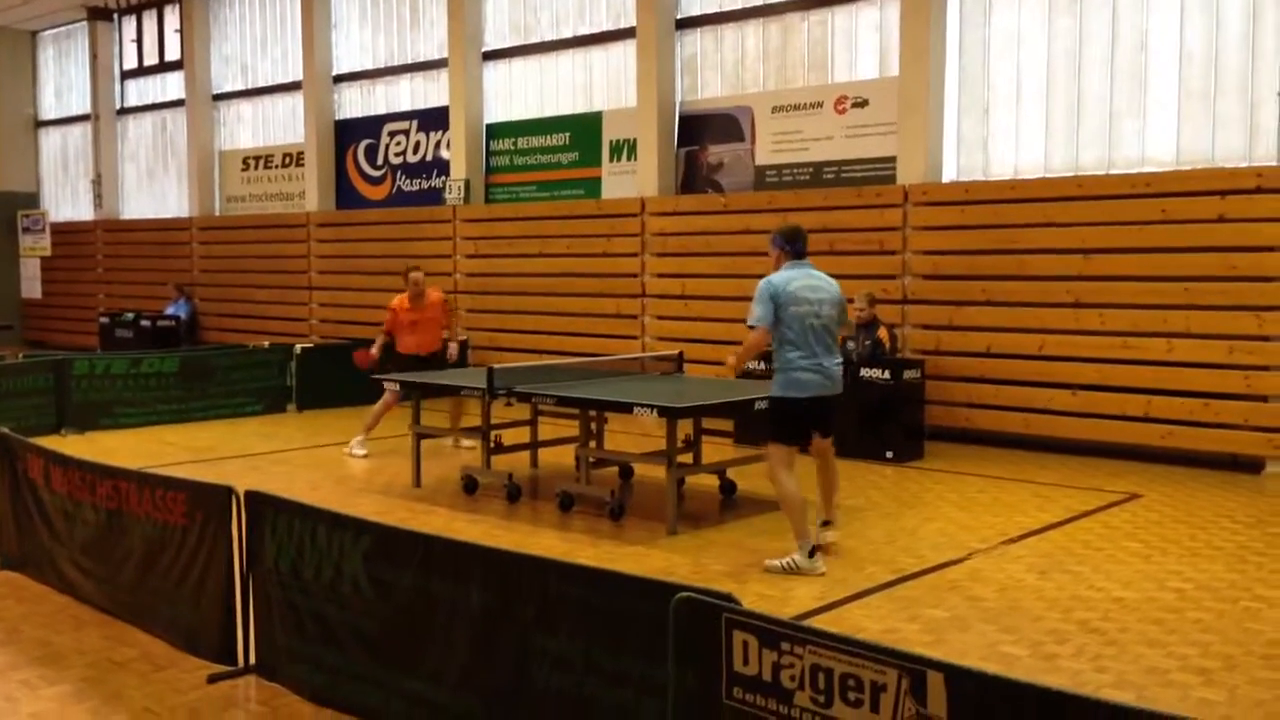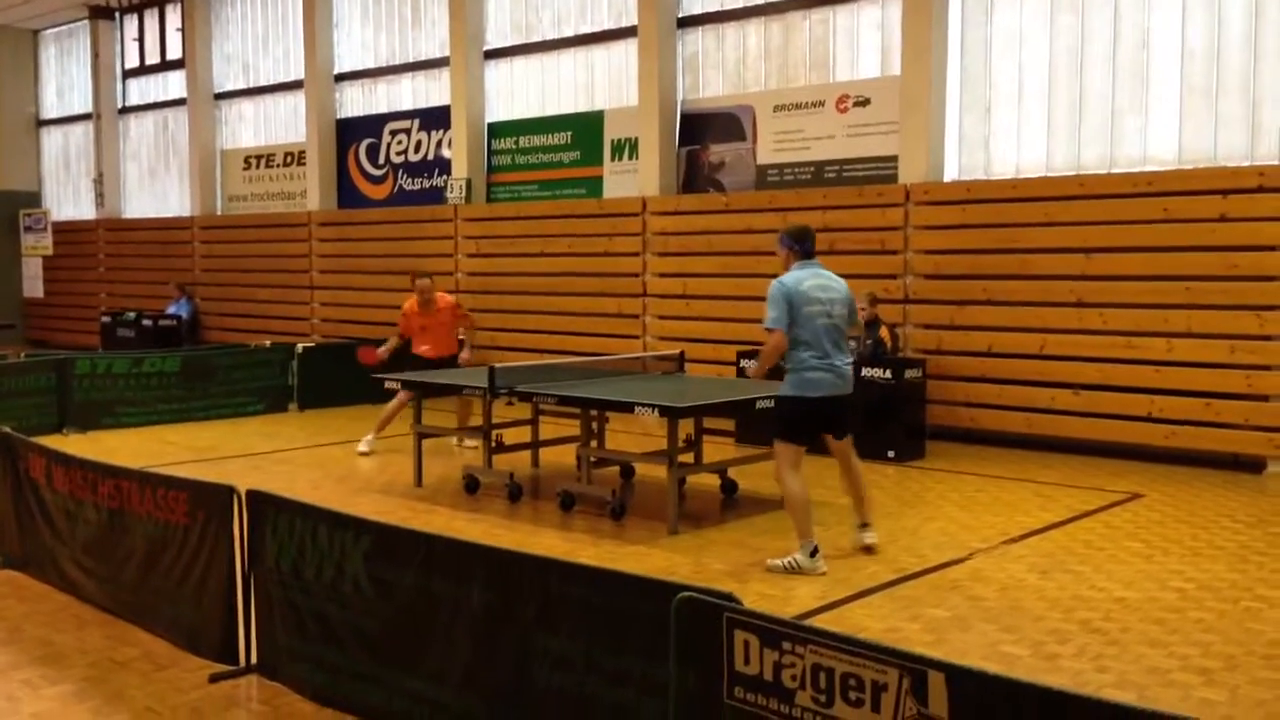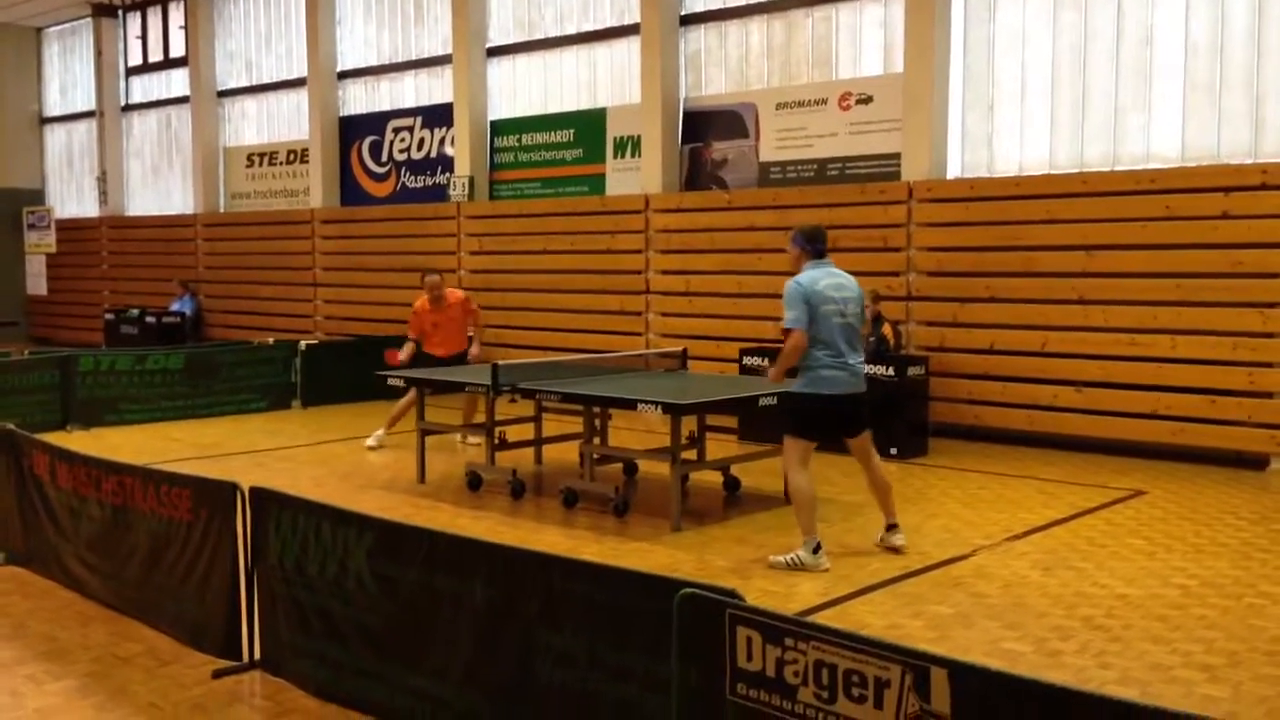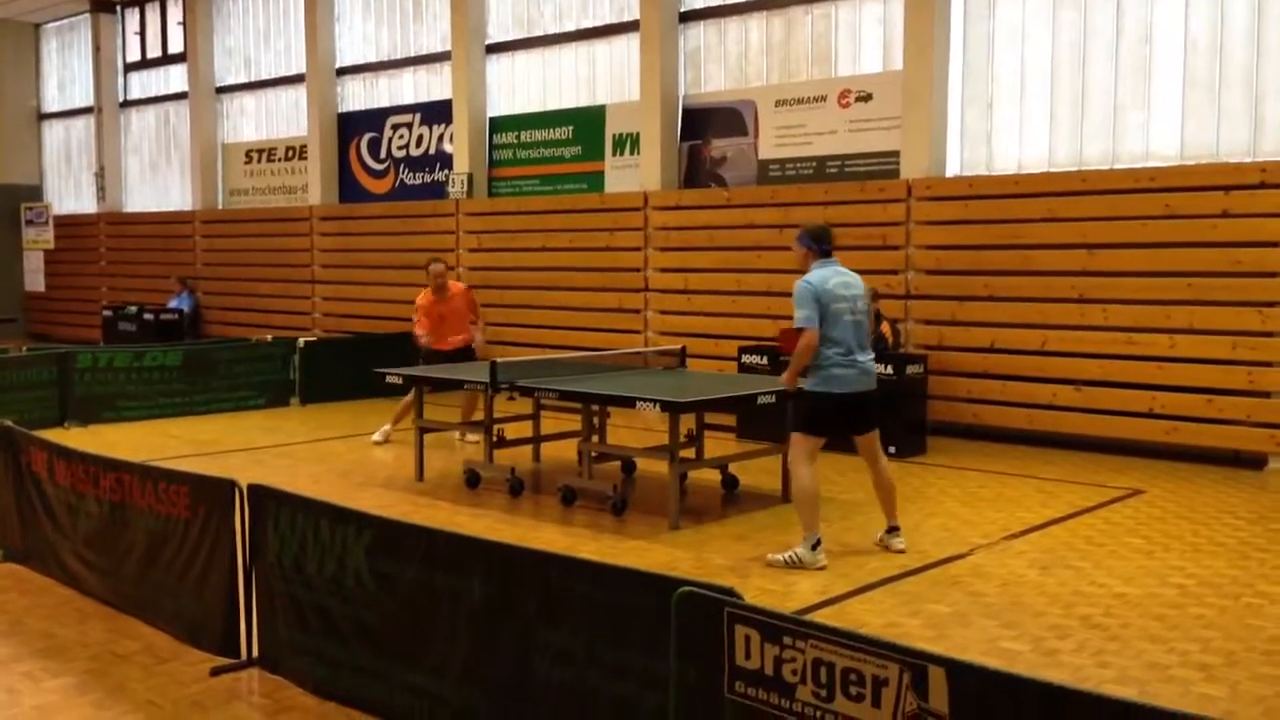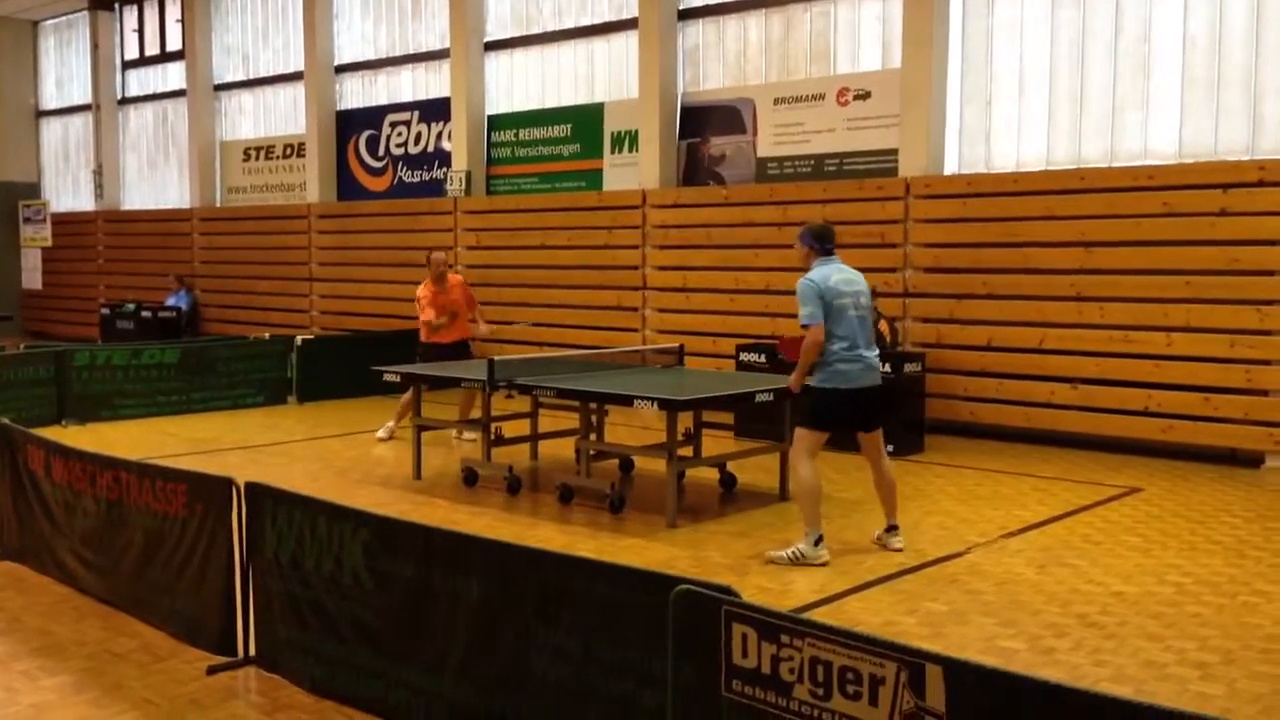
dt=0.1s
person 1, frame 1
left shoulder: (772, 285)
right shoulder: (832, 286)
left elbow: (758, 340)
right elbow: (841, 331)
left wrist: (736, 362)
left hip: (792, 388)
right hip: (829, 384)
left knee: (780, 468)
right knee: (824, 454)
left ankle: (807, 553)
right ankle: (826, 524)
person 1, frame 2
left shoulder: (784, 285)
right shoulder: (840, 285)
left elbow: (778, 343)
left wrist: (759, 369)
left hip: (804, 388)
right hip: (840, 384)
left knee: (786, 468)
right knee: (846, 457)
left ankle: (809, 553)
right ankle: (864, 528)
person 1, frame 3
left shoulder: (798, 285)
right shoulder: (850, 283)
left elbow: (797, 343)
left wrist: (778, 371)
left hip: (816, 387)
right hip: (853, 384)
left knee: (794, 464)
right knee: (867, 457)
left ankle: (812, 550)
right ankle: (893, 529)
person 1, frame 4
left shoulder: (808, 284)
right shoulder: (856, 281)
left elbow: (809, 341)
left wrist: (791, 374)
left hip: (827, 385)
right hip: (863, 382)
left knee: (799, 460)
right knee: (875, 457)
left ankle: (811, 546)
right ankle: (893, 532)
person 1, frame 5
left shoulder: (811, 282)
right shoulder: (857, 278)
left elbow: (816, 338)
left wrist: (798, 374)
left hip: (832, 381)
right hip: (869, 379)
left knee: (801, 456)
right knee: (877, 456)
left ankle: (813, 543)
right ankle: (892, 531)
person 2, frame 1
left shoulder: (439, 299)
right shoulder: (397, 306)
left elbow: (450, 322)
right elbow: (387, 331)
left wrist: (453, 343)
right wrist: (377, 347)
left hip: (435, 355)
right hip: (406, 358)
left knee: (457, 393)
right knee: (389, 399)
left ankle: (456, 437)
right ankle: (358, 441)
person 2, frame 2
left shoulder: (450, 302)
right shoulder: (408, 309)
left elbow: (468, 324)
right elbow: (402, 335)
left wrist: (466, 349)
right wrist: (387, 348)
left hip: (449, 356)
right hip: (421, 358)
left knee: (465, 394)
right knee: (402, 399)
left ankle: (460, 436)
right ankle: (370, 438)
person 2, frame 3
left shoulder: (461, 299)
right shoulder: (419, 308)
left elbow: (477, 322)
right elbow: (414, 338)
left wrist: (475, 345)
right wrist: (406, 353)
left hip: (460, 355)
right hip: (432, 357)
left knee: (474, 391)
right knee: (413, 397)
left ankle: (464, 433)
right ankle: (382, 433)
person 2, frame 4
left shoulder: (462, 290)
right shoulder: (423, 301)
left elbow: (476, 313)
right elbow: (421, 333)
left wrist: (478, 333)
right wrist: (424, 341)
left hip: (462, 349)
right hip: (436, 351)
left knee: (473, 389)
left ankle: (463, 430)
right ankle: (389, 428)
person 2, frame 5
left shoulder: (459, 282)
right shoulder: (423, 293)
left elbow: (472, 305)
right elbow: (431, 325)
left wrist: (480, 323)
right wrist: (446, 321)
left hip: (459, 343)
right hip: (433, 346)
left ankle: (460, 429)
right ankle: (392, 424)
